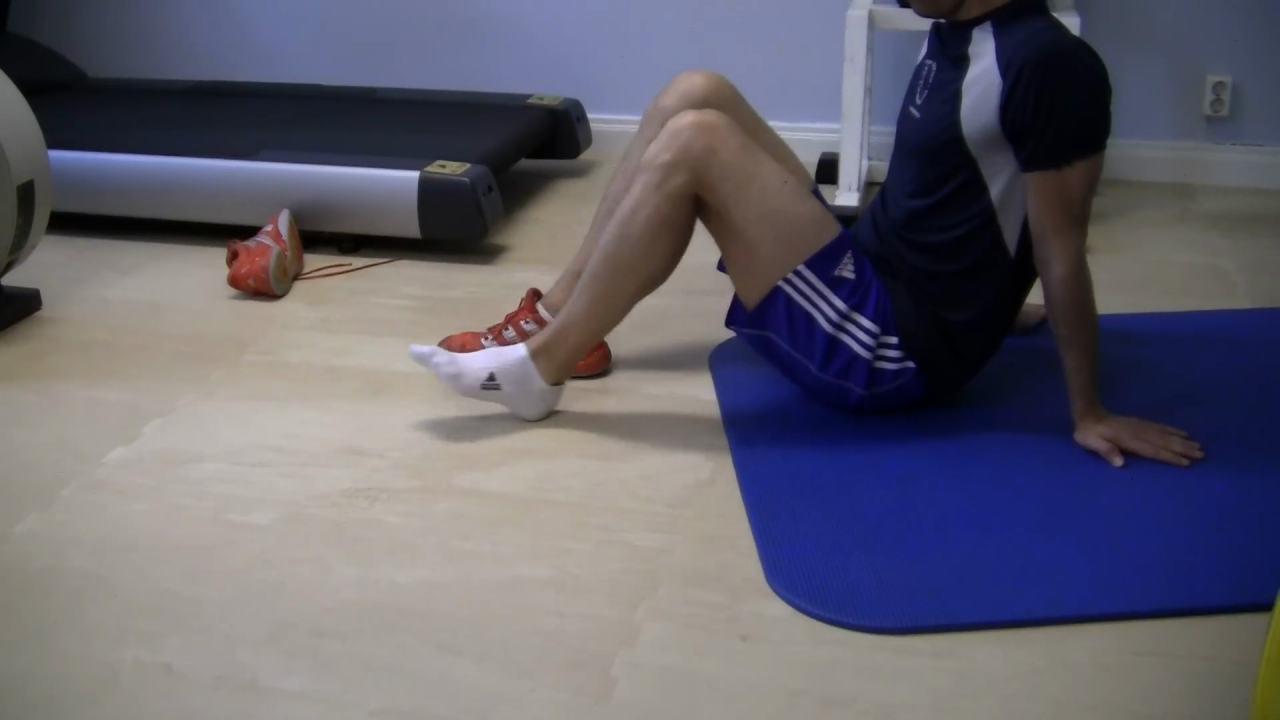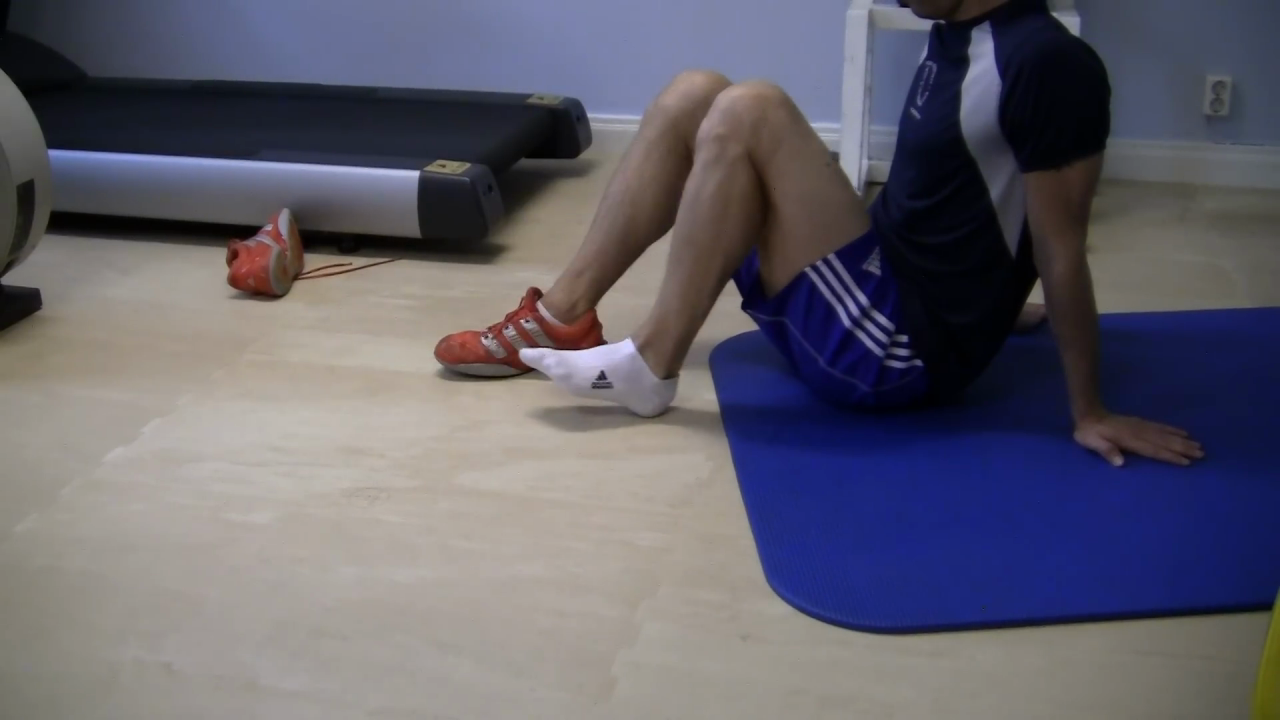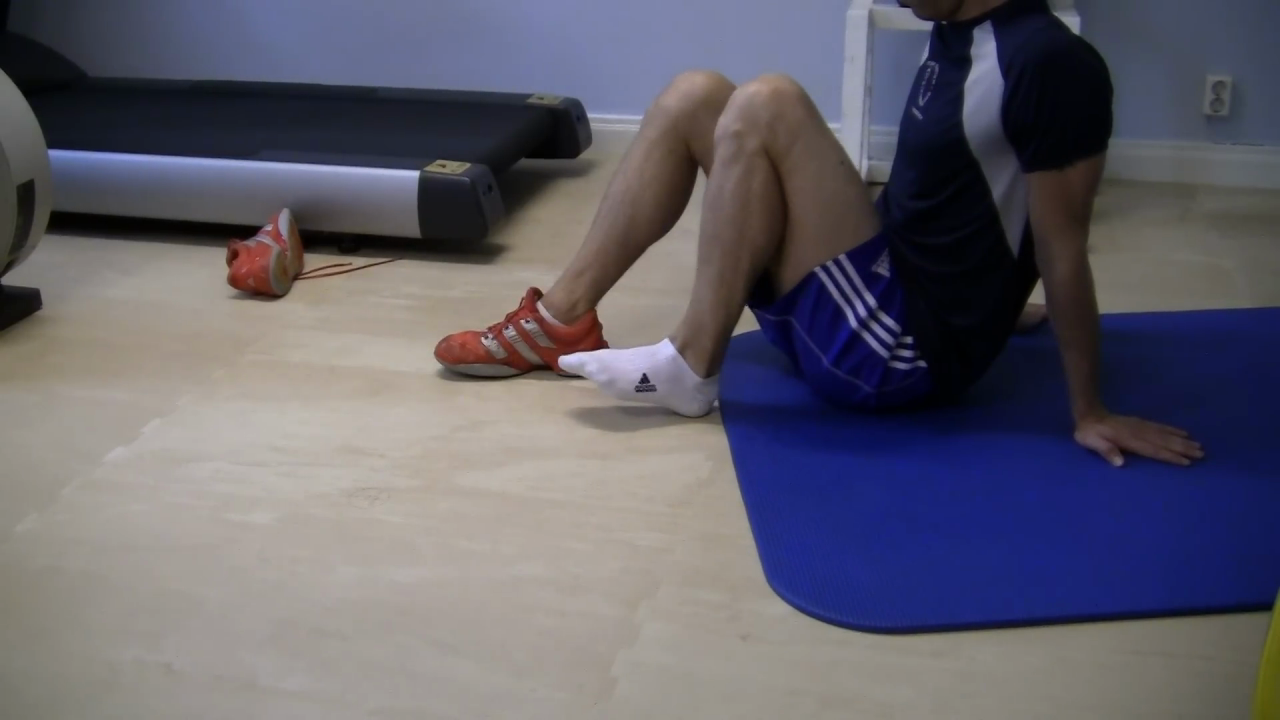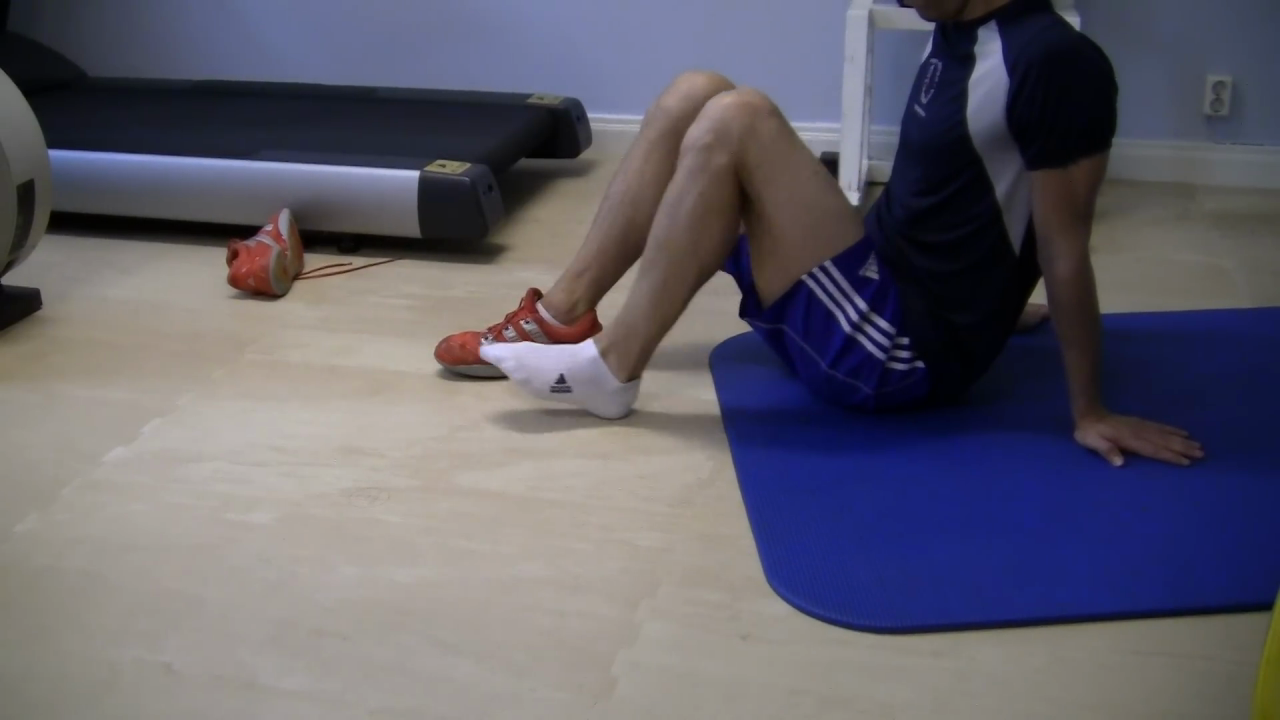
dt=0.7s
person 1, frame 1
left shoulder: (1047, 64)
left elbow: (1061, 252)
left wrist: (1088, 414)
left hip: (894, 347)
right hip: (867, 283)
left knee: (694, 140)
right knee: (695, 95)
left ankle: (540, 368)
right ankle: (558, 318)
person 1, frame 2
left shoulder: (1047, 64)
left elbow: (1061, 250)
left wrist: (1089, 413)
left hip: (902, 345)
right hip: (875, 287)
left knee: (748, 113)
right knee: (693, 96)
left ankle: (650, 366)
right ankle: (564, 317)
person 1, frame 3
left shoulder: (1048, 63)
left elbow: (1062, 250)
left wrist: (1089, 414)
left hip: (903, 348)
right hip: (876, 290)
left knee: (767, 107)
right knee: (695, 97)
left ankle: (691, 366)
right ankle: (563, 318)
person 1, frame 4
left shoulder: (1052, 62)
left elbow: (1064, 250)
left wrist: (1089, 413)
left hip: (902, 347)
right hip: (875, 286)
left knee: (733, 123)
right knee: (693, 97)
left ankle: (611, 367)
right ankle: (562, 317)
